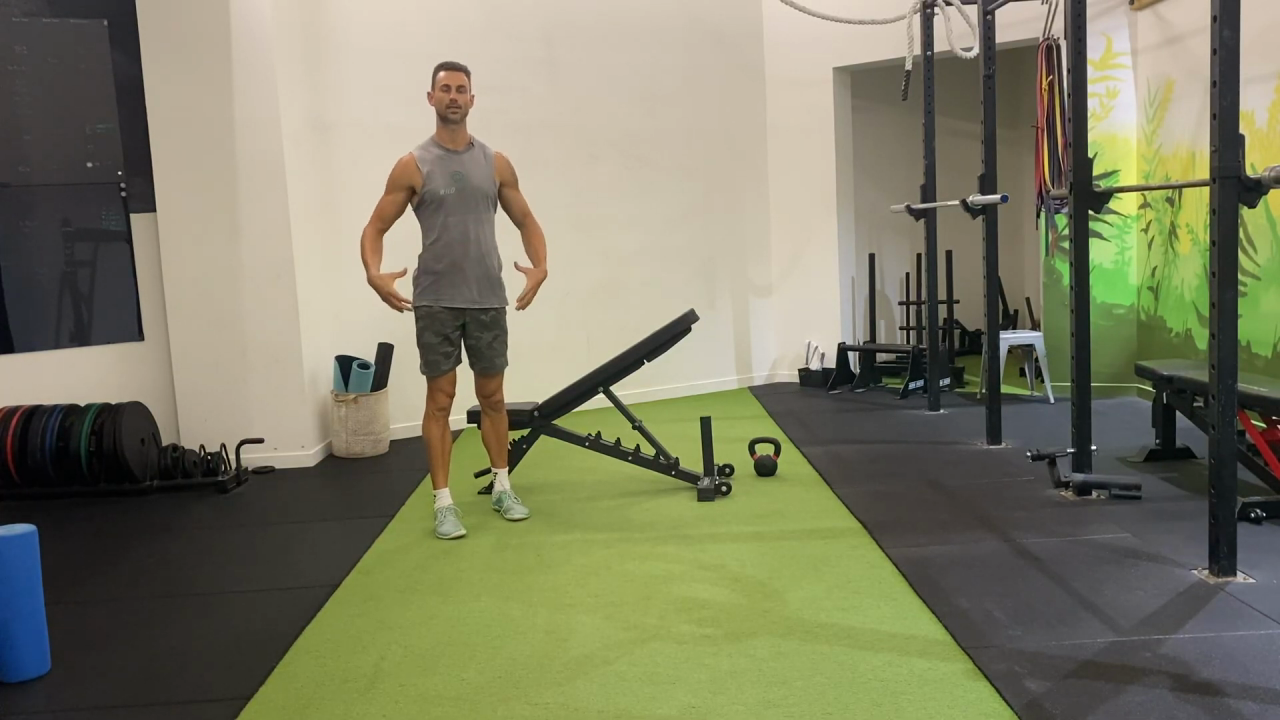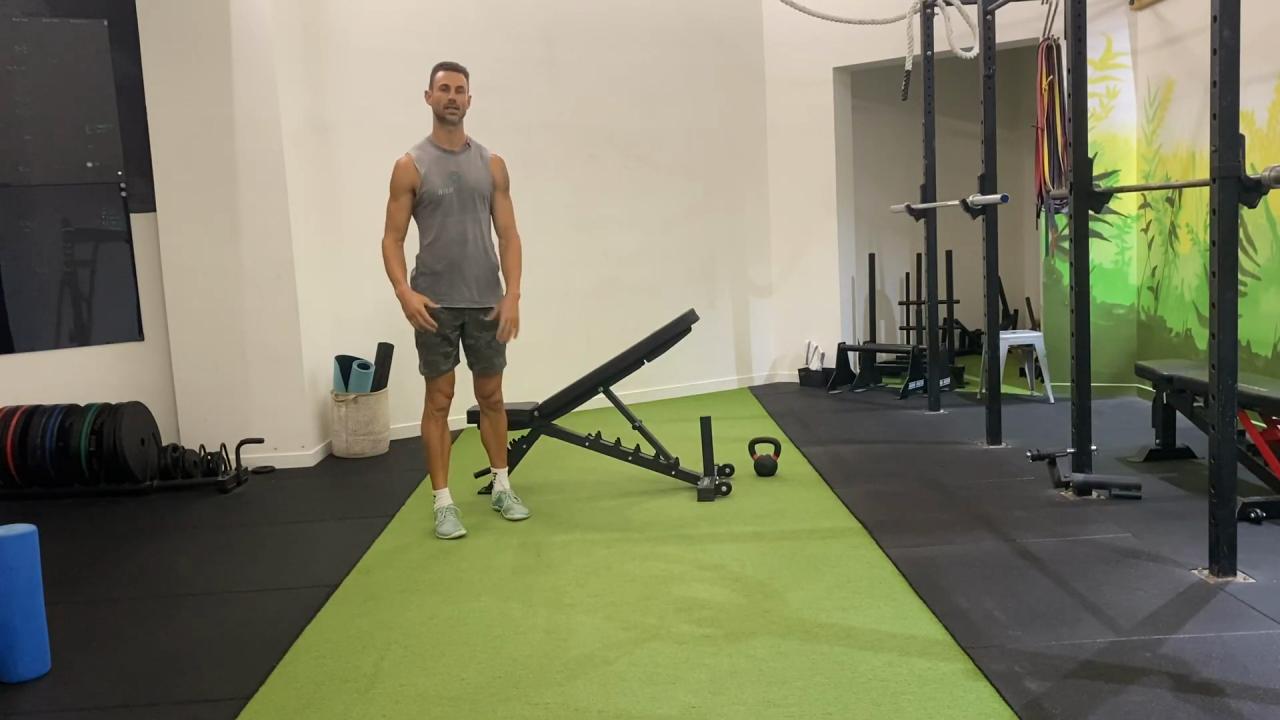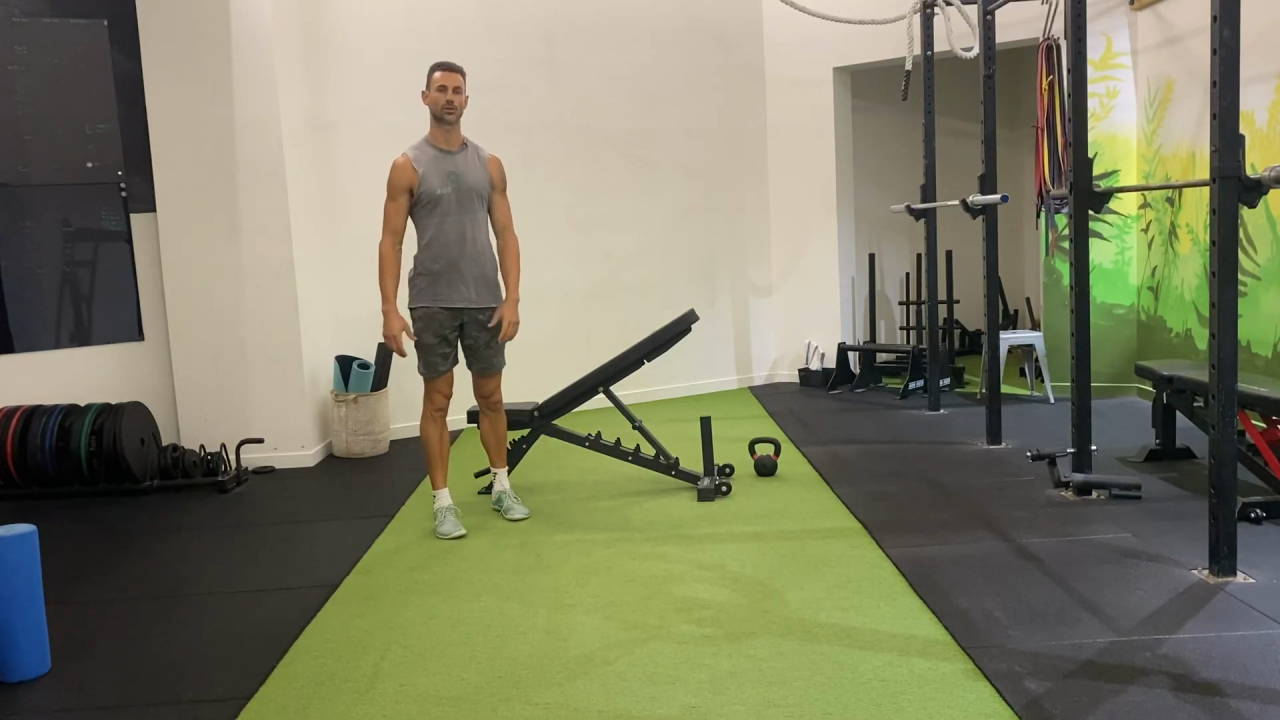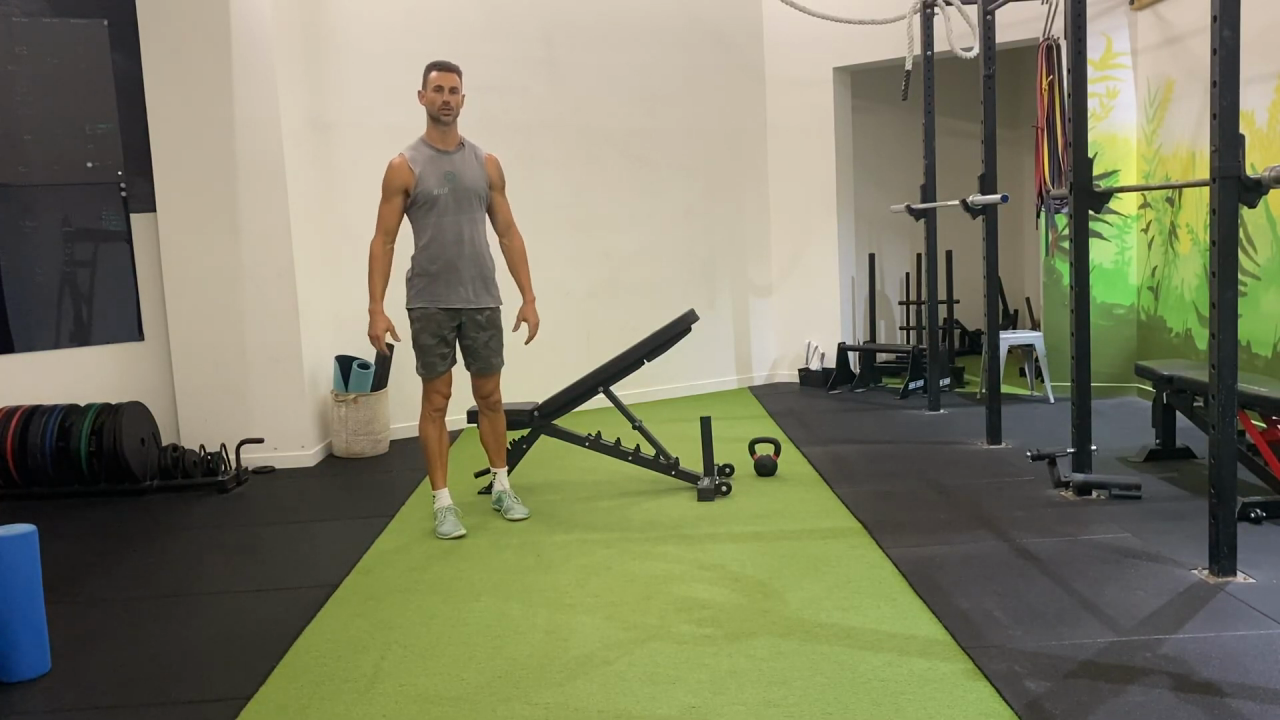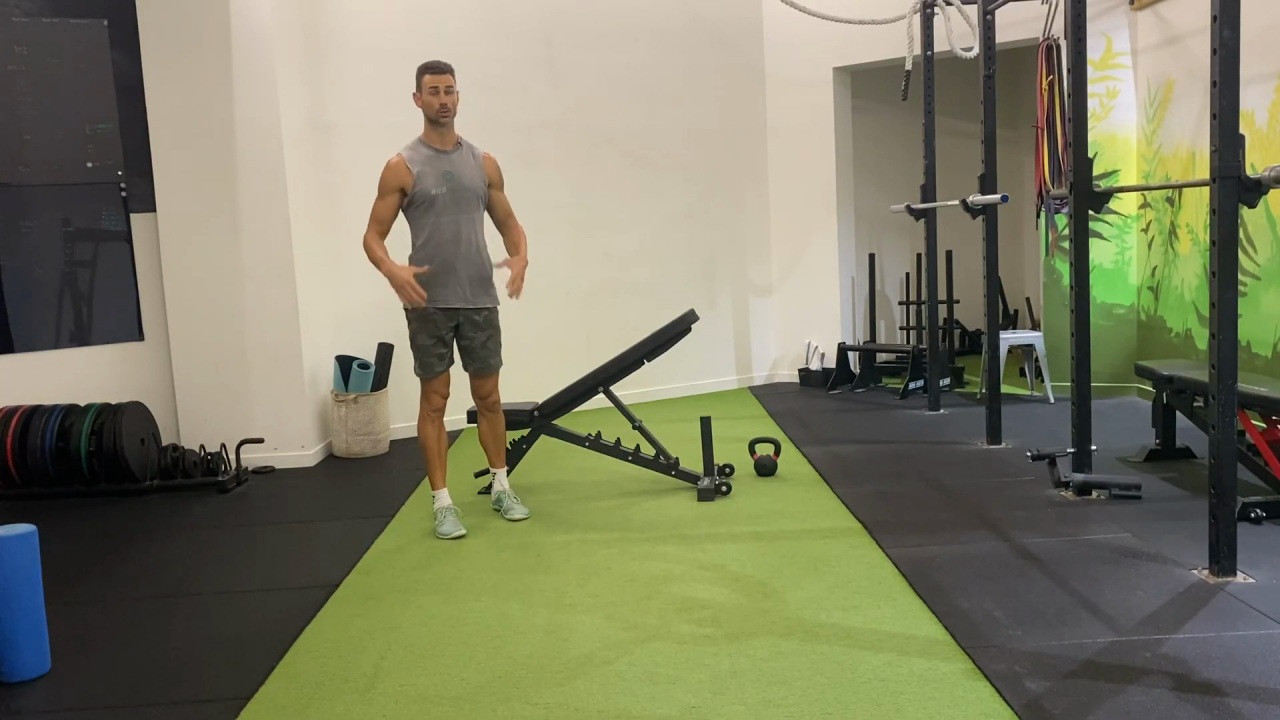
dt=0.3s
person 1, frame 1
left shoulder: (495, 163)
right shoulder: (412, 166)
left elbow: (526, 221)
right elbow: (375, 227)
left wrist: (540, 265)
right wrist: (375, 273)
left hip: (488, 299)
right hip: (435, 302)
left knee: (492, 395)
right knee: (440, 398)
left ankle: (502, 486)
right ankle: (443, 501)
person 1, frame 2
left shoulder: (491, 164)
right shoulder: (410, 166)
left elbow: (507, 234)
right elbow: (392, 238)
left wrist: (511, 295)
right wrist: (405, 292)
left hip: (485, 300)
right hip: (434, 302)
left knee: (491, 395)
right knee: (438, 399)
left ankle: (501, 486)
right ankle: (442, 501)
person 1, frame 3
left shoulder: (488, 164)
right shoulder: (408, 166)
left elbow: (505, 235)
right elbow: (391, 241)
left wrist: (511, 298)
right wrist: (389, 309)
left hip: (484, 301)
right hip: (432, 303)
left knee: (490, 396)
right knee: (437, 399)
left ankle: (501, 486)
right ankle: (443, 501)
person 1, frame 4
left shoulder: (486, 163)
right shoulder: (404, 167)
left elbow: (508, 233)
right elbow: (383, 241)
left wrist: (528, 297)
right wrist: (376, 309)
left hip: (482, 300)
right hip: (430, 303)
left knee: (489, 395)
right knee: (436, 399)
left ankle: (501, 486)
right ankle: (442, 502)
person 1, frame 5
left shoulder: (483, 163)
right shoulder: (402, 167)
left elbow: (508, 223)
right elbow: (372, 235)
left wrist: (520, 257)
right wrist: (391, 268)
left hip: (479, 300)
right hip: (429, 303)
left knee: (488, 395)
right knee: (434, 399)
left ankle: (500, 486)
right ankle: (442, 501)
